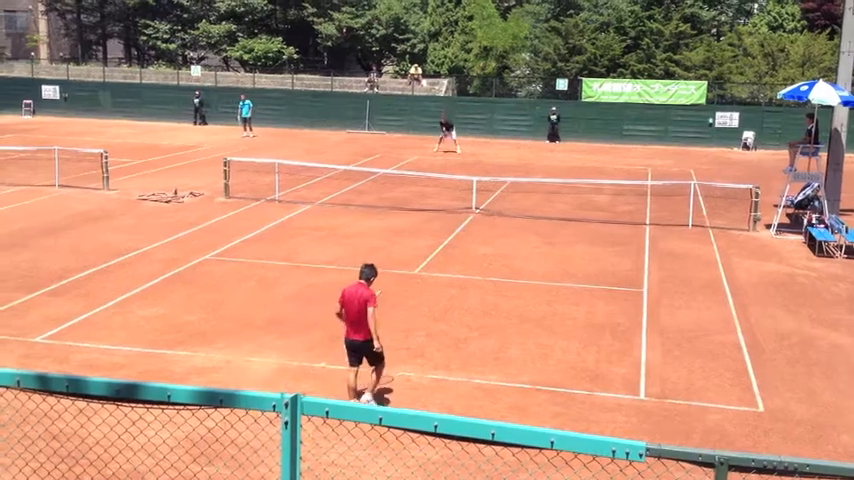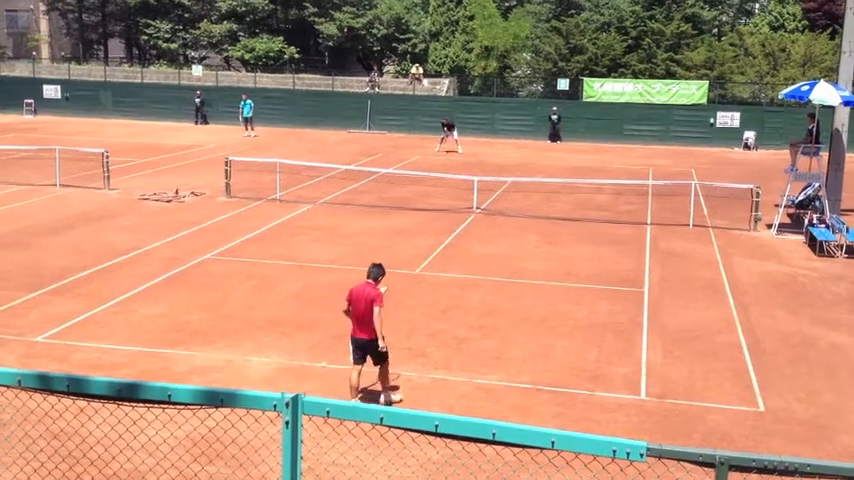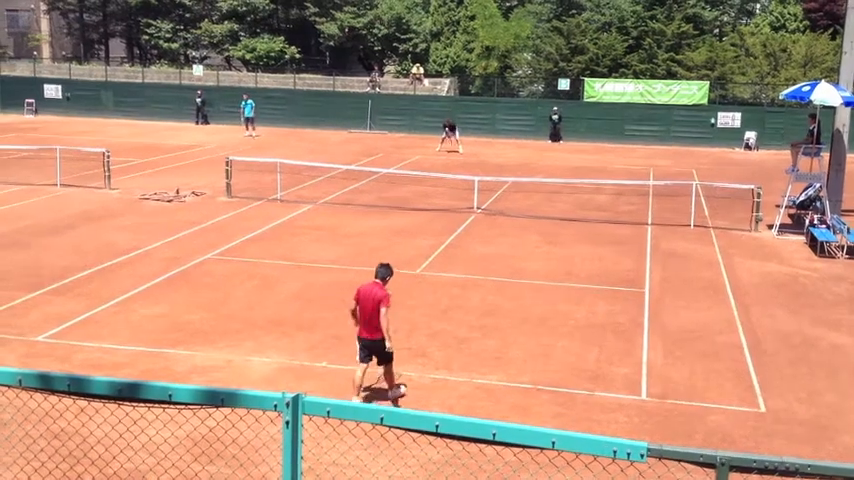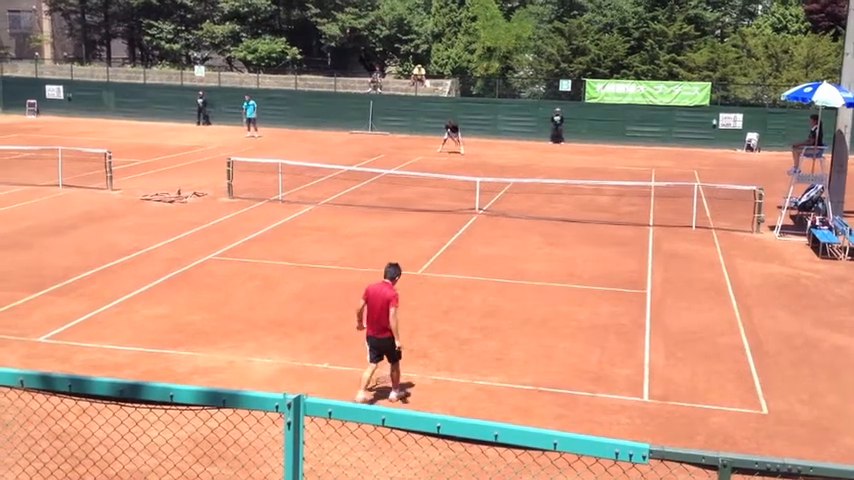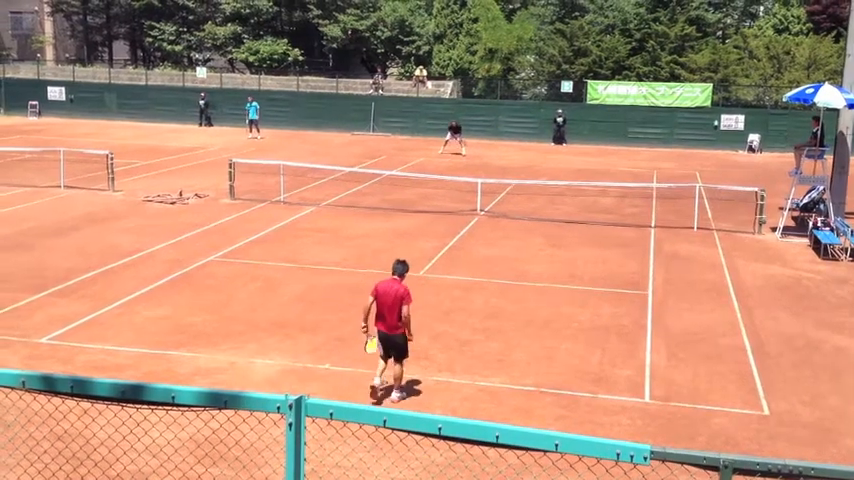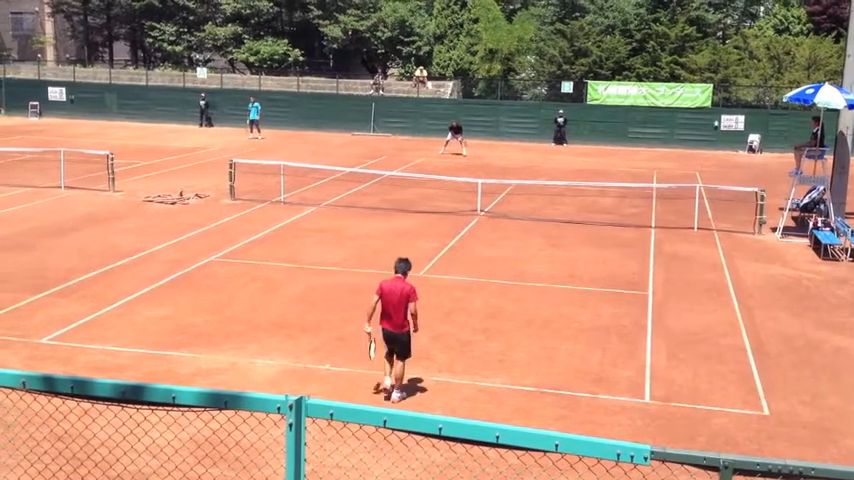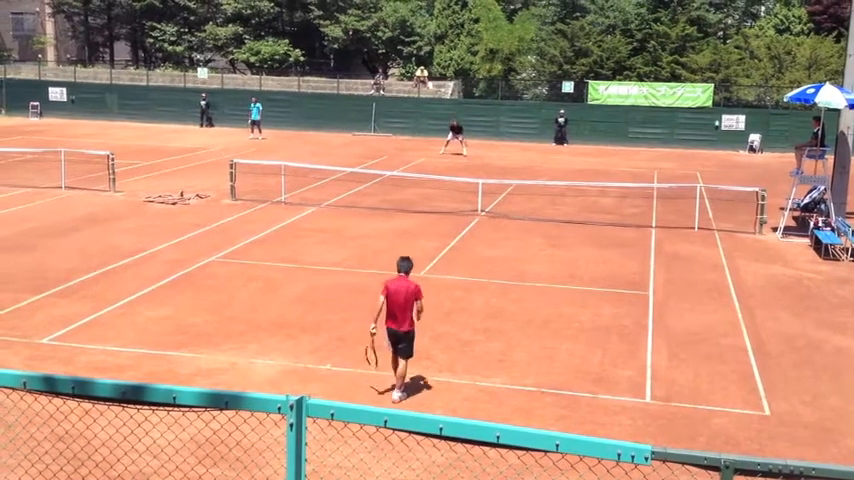
dt=0.1s
person 1, frame 1
left shoulder: (346, 291)
right shoulder: (369, 294)
left elbow: (338, 312)
right elbow: (371, 318)
right wrist: (376, 339)
left hip: (350, 338)
right hip: (365, 339)
left knee: (353, 370)
right knee: (379, 365)
left ankle: (352, 401)
right ankle: (368, 396)
person 1, frame 2
left shoulder: (354, 289)
right shoulder: (376, 293)
left elbow: (346, 310)
right elbow: (376, 317)
right wrist: (381, 339)
left hip: (356, 337)
right hip: (371, 338)
left knee: (356, 368)
right knee: (383, 364)
left ankle: (353, 400)
right ankle: (386, 395)
person 1, frame 3
left shoulder: (361, 289)
right shoulder: (383, 294)
left elbow: (353, 310)
right elbow: (383, 318)
left wrist: (357, 321)
right wrist: (388, 340)
left hip: (363, 336)
right hip: (378, 338)
left knee: (362, 367)
right knee: (387, 365)
left ankle: (356, 398)
right ankle: (393, 391)
person 1, frame 4
left shoulder: (370, 288)
right shoulder: (392, 293)
left elbow: (360, 309)
right elbow: (392, 319)
left wrist: (359, 322)
right wrist: (397, 339)
left hip: (371, 335)
right hip: (386, 336)
left knee: (372, 364)
right knee: (394, 363)
left ankle: (362, 393)
right ankle: (395, 392)
person 1, frame 5
left shoulder: (379, 285)
right shoulder: (404, 290)
left elbow: (368, 306)
right elbow: (405, 315)
left wrist: (364, 322)
right wrist: (409, 332)
left hip: (381, 330)
right hip: (397, 332)
left knee: (384, 357)
right knee: (399, 362)
left ankle: (377, 380)
right ankle: (396, 392)
person 1, frame 6
left shoulder: (383, 284)
right shoulder: (409, 288)
left elbow: (373, 305)
right elbow: (413, 312)
left wrist: (368, 322)
right wrist: (416, 325)
left hip: (386, 328)
right hip: (402, 330)
left knee: (389, 355)
right knee: (400, 360)
left ankle: (387, 380)
right ankle: (396, 392)
person 1, frame 7
left shoulder: (388, 284)
right shoulder: (414, 287)
left elbow: (380, 305)
right elbow: (419, 309)
left wrist: (374, 323)
right wrist: (418, 316)
left hip: (391, 327)
right hip: (406, 329)
left knee: (395, 354)
right knee: (403, 360)
left ankle: (398, 384)
right ankle: (398, 392)
